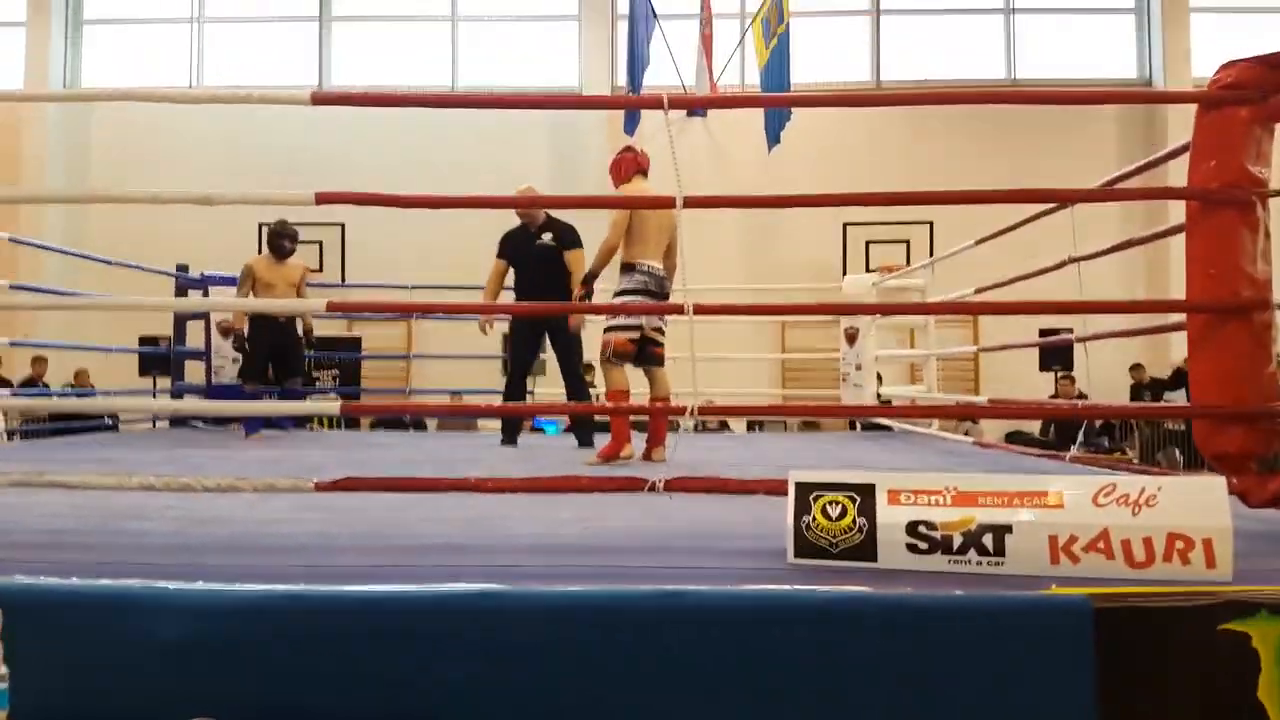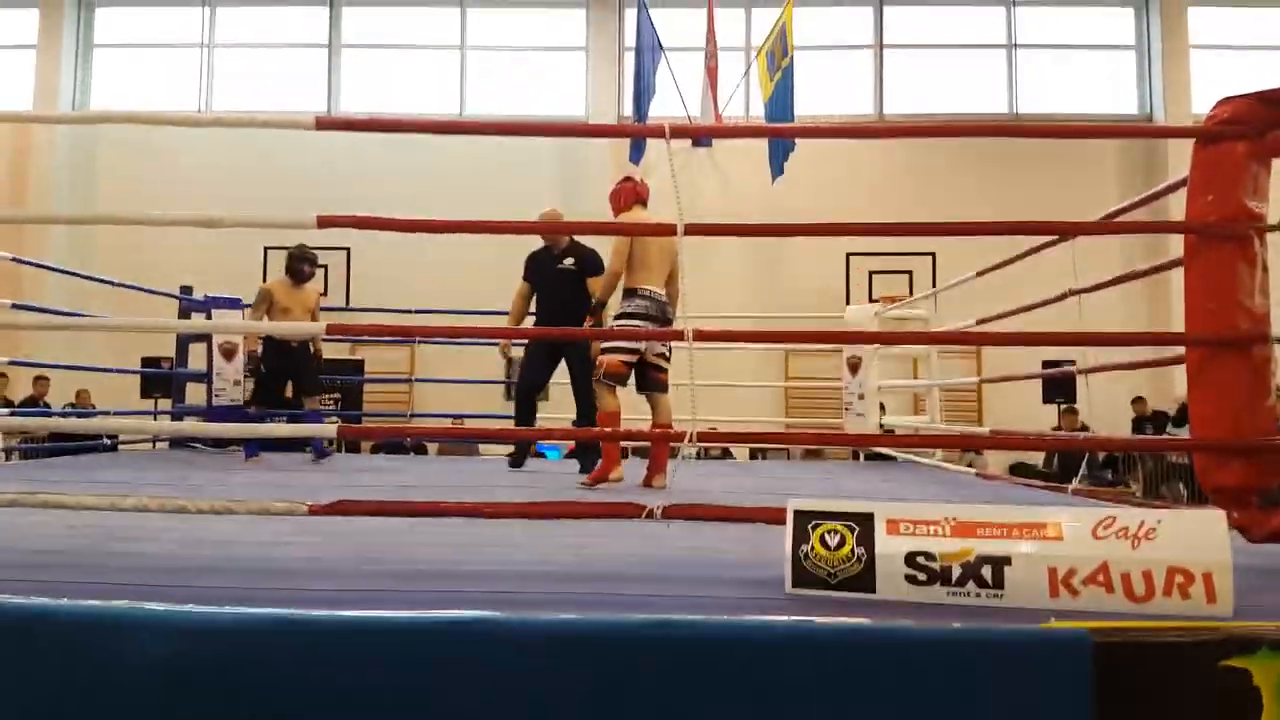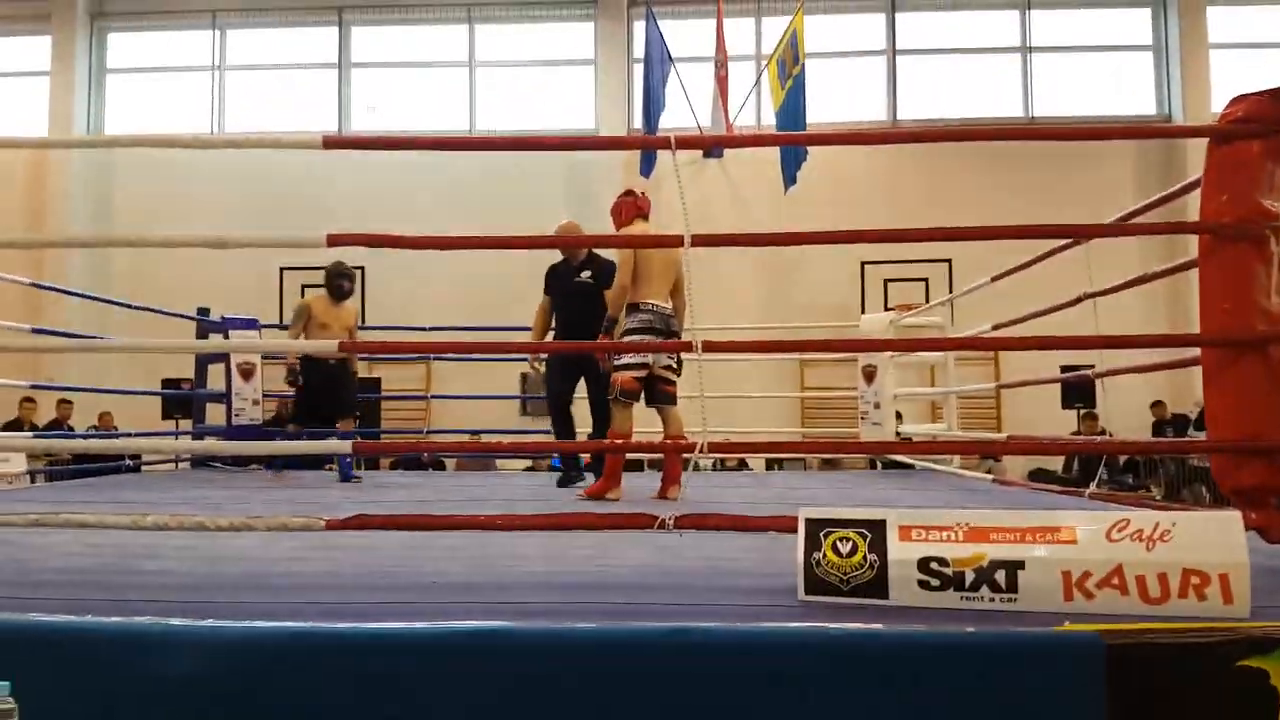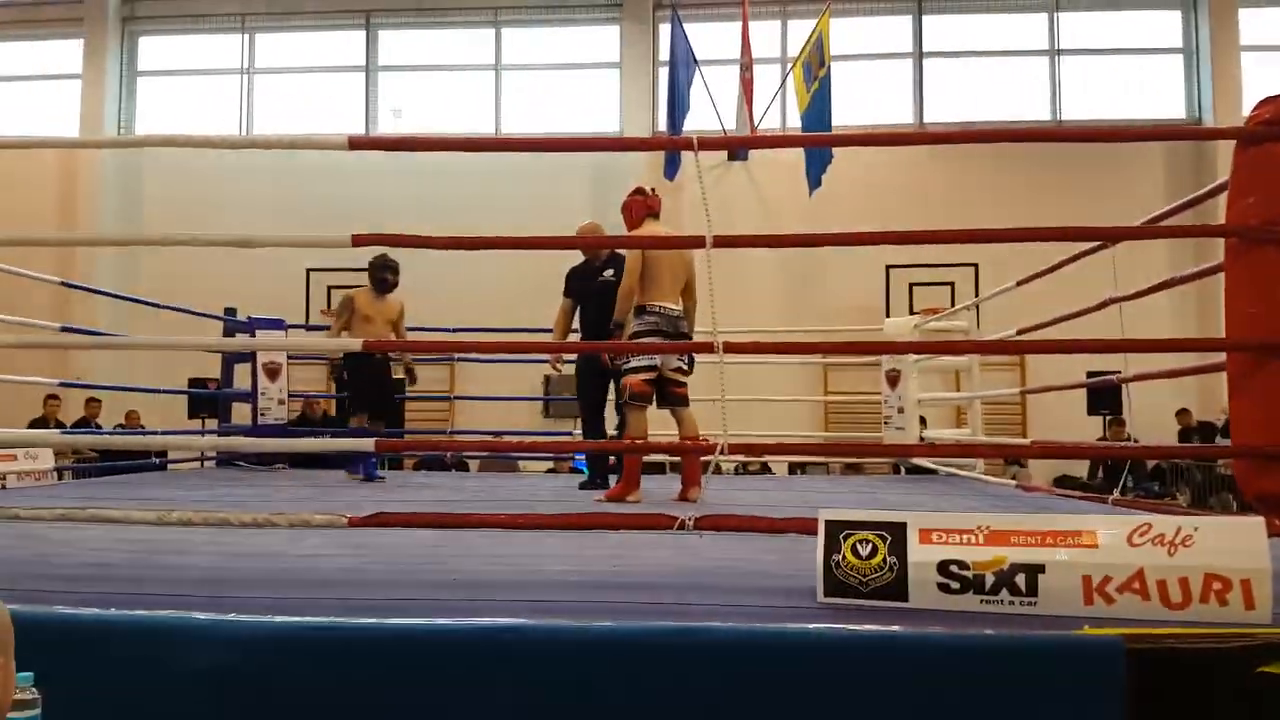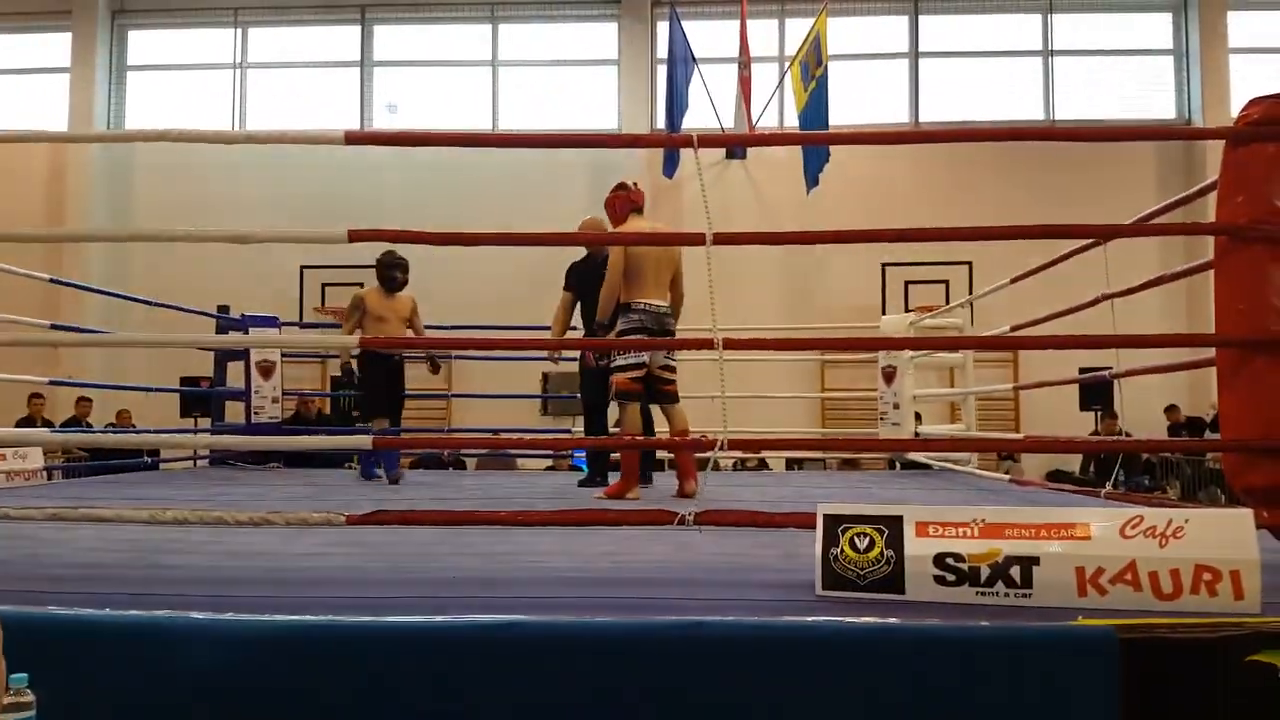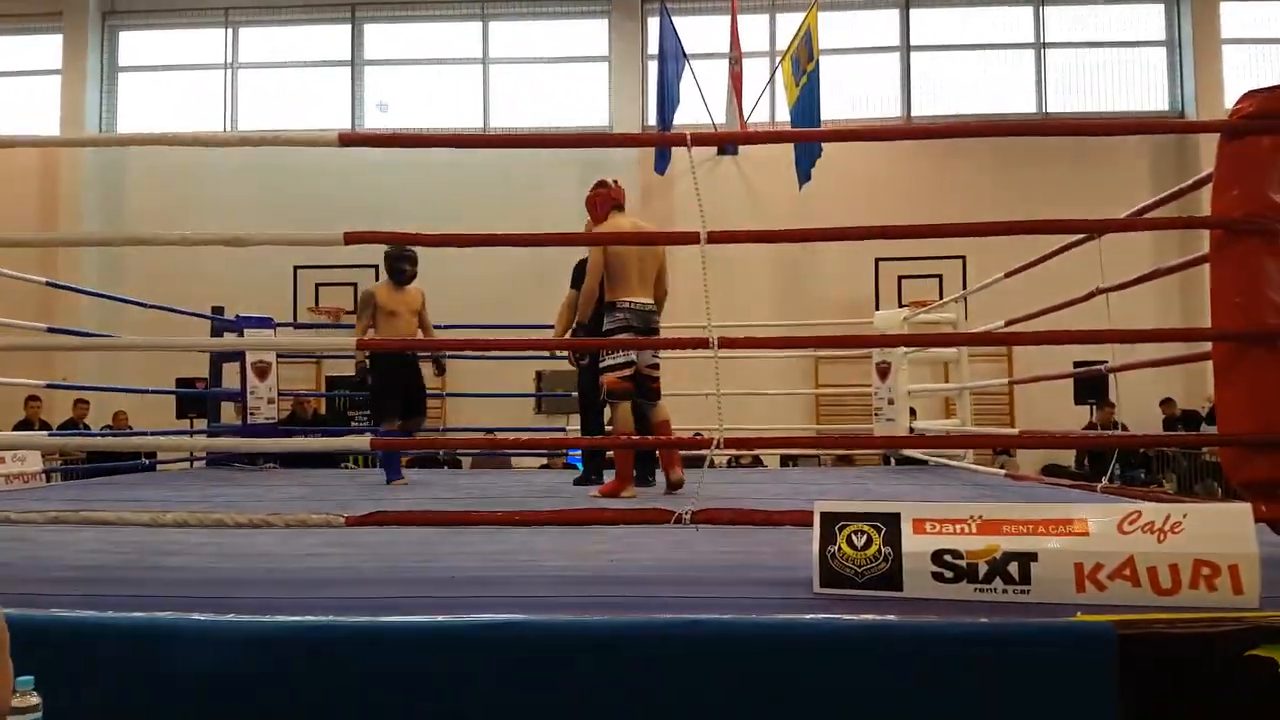
dt=0.2s
person 1, frame 1
left shoulder: (628, 192)
right shoulder: (666, 203)
left elbow: (613, 241)
left wrist: (588, 279)
left hip: (635, 279)
right hip: (659, 282)
left knee: (613, 360)
right knee: (655, 365)
left ankle: (620, 441)
right ankle: (657, 444)
person 1, frame 2
left shoulder: (627, 220)
right shoulder: (667, 231)
left elbow: (615, 268)
left wrist: (596, 309)
right wrist: (667, 325)
left hip: (636, 304)
right hip: (662, 308)
left knee: (605, 381)
right knee: (658, 392)
left ankle: (611, 463)
right ankle: (657, 471)
person 1, frame 3
left shoulder: (629, 234)
right shoulder: (670, 244)
left elbow: (623, 283)
left wrist: (608, 327)
right wrist: (676, 339)
left hip: (641, 319)
right hip: (667, 322)
left knee: (621, 401)
right knee: (668, 405)
left ankle: (610, 483)
right ankle: (672, 483)
person 1, frame 4
left shoulder: (639, 236)
right shoulder: (682, 244)
left elbow: (629, 286)
left wrist: (616, 329)
right wrist: (687, 339)
left hip: (648, 322)
right hip: (676, 324)
left knee: (635, 404)
right knee: (681, 406)
left ankle: (630, 486)
right ankle: (692, 484)
person 1, frame 5
left shoulder: (623, 234)
left elbow: (612, 285)
right elbow: (678, 293)
left wrist: (600, 328)
left hip: (634, 319)
right hip: (663, 320)
left knee: (629, 402)
right knee: (670, 402)
left ankle: (629, 482)
right ankle: (687, 478)
person 1, frame 6
left shoulder: (603, 231)
right shoulder: (652, 233)
left elbow: (591, 285)
left wrist: (580, 328)
left hip: (619, 316)
right hip: (649, 316)
left knee: (619, 399)
right knee: (652, 398)
left ankle: (624, 481)
right ankle: (673, 467)
person 2, frame 1
left shoulder: (563, 231)
right shoulder: (511, 238)
left elbow: (577, 271)
right elbow: (497, 276)
left hip: (560, 313)
right hip: (525, 313)
left knee: (573, 372)
right knee: (516, 372)
left ankle: (584, 432)
right ankle: (510, 431)
person 2, frame 2
left shoulder: (586, 256)
right shoulder: (535, 259)
left elbow: (599, 298)
right elbow: (522, 298)
left hip: (578, 336)
right hip: (543, 335)
left knee: (585, 397)
right knee: (525, 389)
left ankle: (588, 458)
right ankle: (520, 450)
person 2, frame 3
left shoulder: (604, 268)
right shoulder: (554, 271)
right elbow: (545, 311)
left knee: (601, 411)
right knee: (557, 405)
left ankle: (602, 471)
right ankle: (571, 468)
person 2, frame 4
left shoulder: (625, 266)
right shoulder: (575, 274)
right elbow: (565, 313)
right hip: (590, 351)
left knee: (627, 411)
right knee: (590, 414)
right ankle: (598, 474)
person 2, frame 5
right shoulder: (577, 269)
right elbow: (565, 307)
right wrist: (555, 340)
left knee: (637, 405)
right knee: (593, 409)
left ankle: (645, 469)
right ankle: (597, 471)
person 2, frame 6
right shoulder: (583, 266)
right elbow: (570, 305)
right wrist: (558, 335)
right knee: (589, 406)
left ankle: (646, 470)
right ankle: (592, 470)
person 3, frame 1
left shoulder: (299, 268)
right shoulder: (253, 266)
left elbow: (303, 298)
right elbow: (240, 299)
left wrist: (308, 327)
right wrist: (238, 331)
left hip: (288, 325)
right hip: (262, 325)
left knee: (295, 377)
right knee: (254, 378)
right ankle: (252, 426)
person 3, frame 2
left shoulder: (313, 293)
right shoulder: (270, 289)
right elbow: (254, 321)
left wrist: (318, 351)
right wrist: (252, 353)
left hip: (302, 349)
right hip: (276, 348)
left knee: (312, 397)
right knee: (261, 402)
left ankle: (317, 446)
right ankle: (251, 449)
person 3, frame 3
left shoulder: (352, 310)
right shoulder: (309, 305)
right elbow: (292, 337)
left wrist: (353, 372)
right wrist: (292, 367)
left hip: (340, 368)
right hip: (313, 366)
left knee: (347, 418)
right knee: (299, 421)
left ankle: (346, 470)
person 3, frame 4
left shoulder: (397, 304)
right shoulder: (353, 298)
left elbow: (401, 336)
right elbow: (335, 330)
left wrist: (408, 364)
right wrist: (336, 362)
left hip: (382, 361)
right hip: (357, 360)
left knee: (378, 419)
right knee: (360, 413)
left ankle: (370, 468)
right ankle: (354, 463)
person 3, frame 5
left shoulder: (409, 301)
right shoulder: (363, 298)
left elbow: (419, 331)
right elbow: (347, 332)
left wrist: (430, 354)
right wrist: (345, 362)
left hip: (396, 362)
right hip: (373, 360)
left knee: (388, 419)
right knee: (380, 417)
left ankle: (367, 466)
right ankle: (391, 467)
person 3, frame 6
left shoulder: (418, 294)
right shoulder: (373, 293)
left elbow: (426, 327)
right elbow: (360, 331)
left wrist: (437, 354)
right wrist: (360, 362)
left hip: (410, 358)
right hip: (385, 358)
left knee: (417, 416)
right knee: (390, 418)
left ankle: (387, 455)
right ankle: (393, 472)
